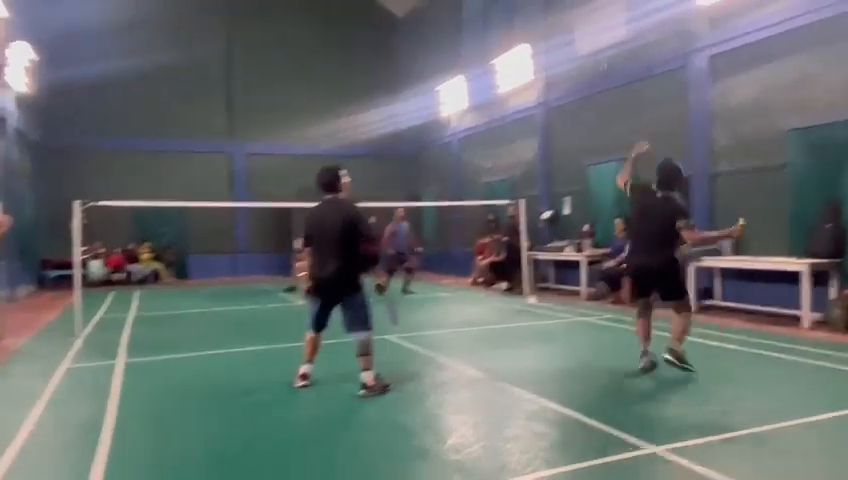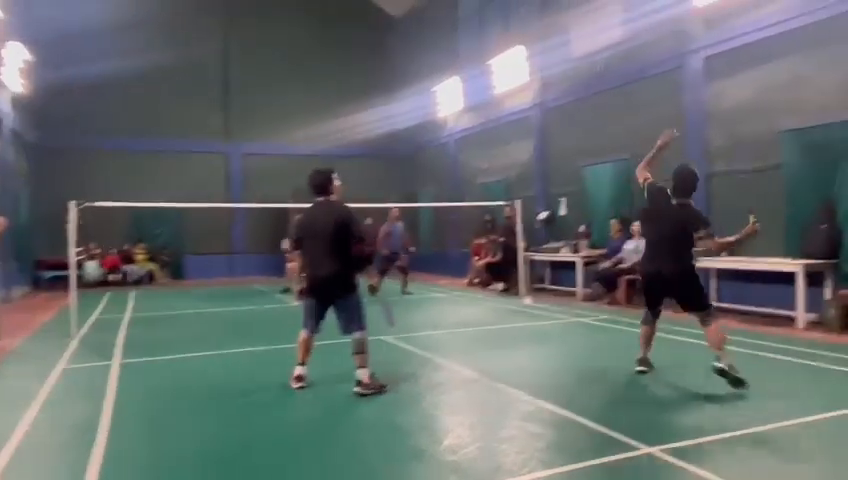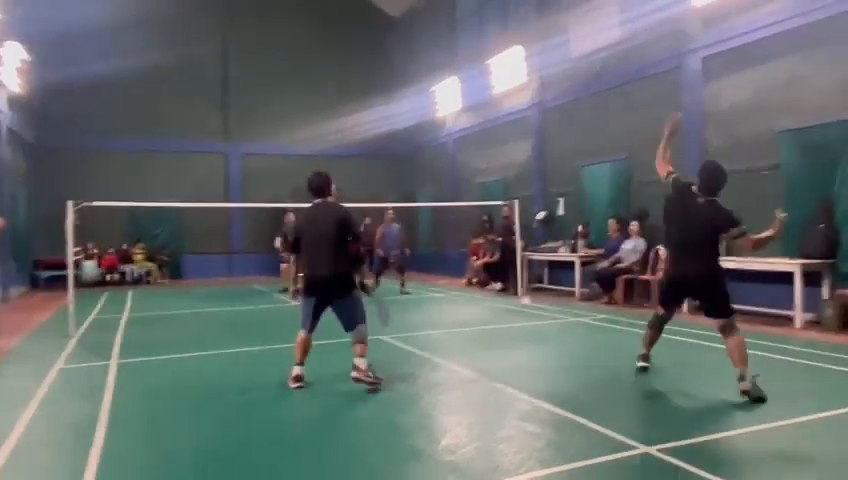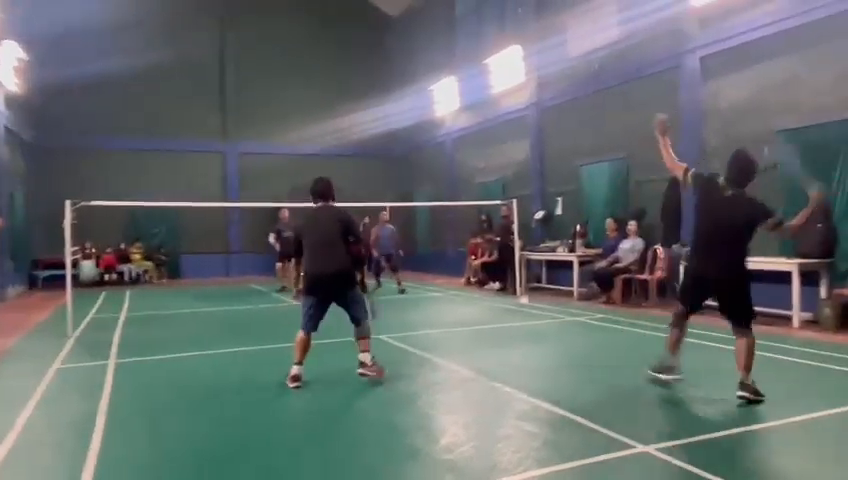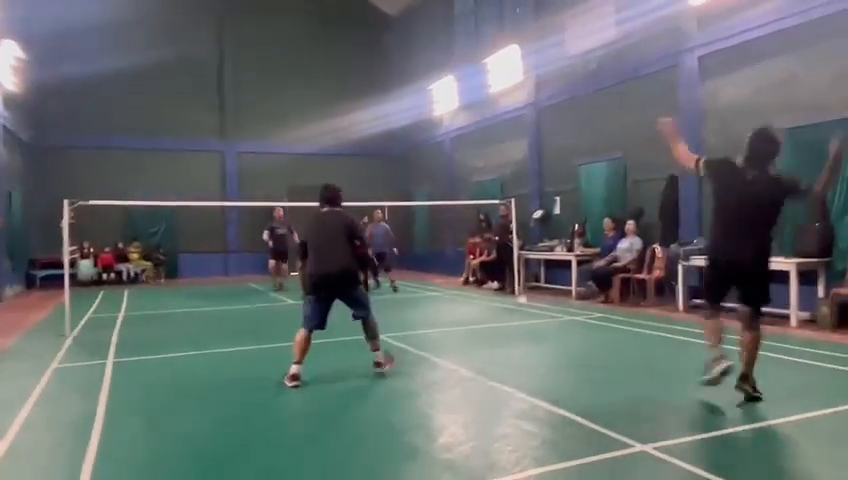
dt=0.1s
person 1, frame 1
left shoulder: (641, 193)
right shoulder: (676, 208)
left elbow: (621, 179)
right elbow: (692, 238)
left wrist: (634, 156)
right wrist: (727, 233)
left hip: (637, 263)
right hip: (664, 264)
left knee: (644, 308)
right knee: (682, 309)
left ankle: (646, 354)
right ankle: (674, 348)
person 1, frame 2
left shoulder: (656, 195)
right shoulder: (692, 215)
left elbow: (641, 172)
right elbow: (715, 247)
left wrist: (659, 146)
right wrist: (744, 234)
left hip: (651, 270)
right hip: (680, 272)
left knee: (650, 315)
right knee: (708, 318)
left ankle: (643, 359)
right ankle: (722, 361)
person 1, frame 3
left shoulder: (680, 192)
right shoulder: (721, 215)
left elbow: (662, 164)
right elbow: (750, 244)
left wrist: (669, 133)
right wrist: (774, 231)
left hip: (677, 272)
right hip: (707, 275)
left knee: (660, 315)
right knee: (728, 328)
left ankle: (644, 356)
right ankle: (746, 379)
person 1, frame 4
left shoulder: (705, 186)
right shoulder: (752, 208)
left elbow: (673, 164)
right elbow: (789, 229)
left wrist: (662, 135)
right wrist: (811, 206)
left hip: (698, 271)
right hip: (732, 274)
left knee: (680, 315)
right knee: (742, 329)
left ankle: (669, 364)
right ankle: (745, 383)
person 1, frame 5
left shoulder: (724, 170)
right shoulder: (778, 185)
left elbow: (685, 158)
right elbow: (818, 191)
left wrist: (671, 135)
right wrist: (834, 160)
left hip: (721, 257)
right hip: (755, 261)
left knee: (712, 308)
right knee: (751, 318)
left ankle: (717, 358)
right ankle: (747, 379)
person 2, frame 1
left shoulder: (313, 215)
right shoulder: (351, 210)
left elbow: (309, 252)
right elbow: (368, 248)
left wrist: (310, 279)
right wrist: (370, 269)
left hip: (321, 280)
right hip: (347, 279)
left knee: (315, 328)
right knee: (362, 328)
left ankle: (304, 372)
right ankle: (368, 380)
person 2, frame 2
left shoulder: (305, 218)
right shoulder: (342, 212)
left elbow: (300, 254)
right elbow: (359, 249)
left wrist: (302, 281)
right wrist: (363, 270)
left hip: (314, 282)
right hip: (341, 280)
left knee: (308, 328)
right knee: (357, 328)
left ankle: (299, 374)
right ankle: (363, 378)
person 2, frame 3
left shoulder: (302, 219)
right shoulder: (341, 213)
left elbow: (296, 256)
right elbow: (356, 248)
right wrist: (361, 275)
left hip: (313, 280)
right hip: (340, 278)
left knee: (307, 328)
right knee: (357, 323)
left ankle: (297, 373)
right ankle: (360, 367)
person 2, frame 4
left shoulder: (304, 222)
right shoulder: (342, 215)
left elbow: (297, 259)
right elbow: (356, 248)
left wrist: (297, 284)
left hip: (313, 279)
right hip: (342, 276)
left knee: (306, 328)
right knee: (360, 318)
left ankle: (295, 372)
right ankle: (366, 362)
person 2, frame 5
left shoulder: (311, 226)
right shoulder: (347, 220)
left elbow: (302, 260)
left wrist: (305, 284)
left hip: (316, 279)
right hip: (345, 276)
left knee: (307, 327)
right knee: (366, 316)
left ankle: (294, 372)
right ankle: (379, 359)
